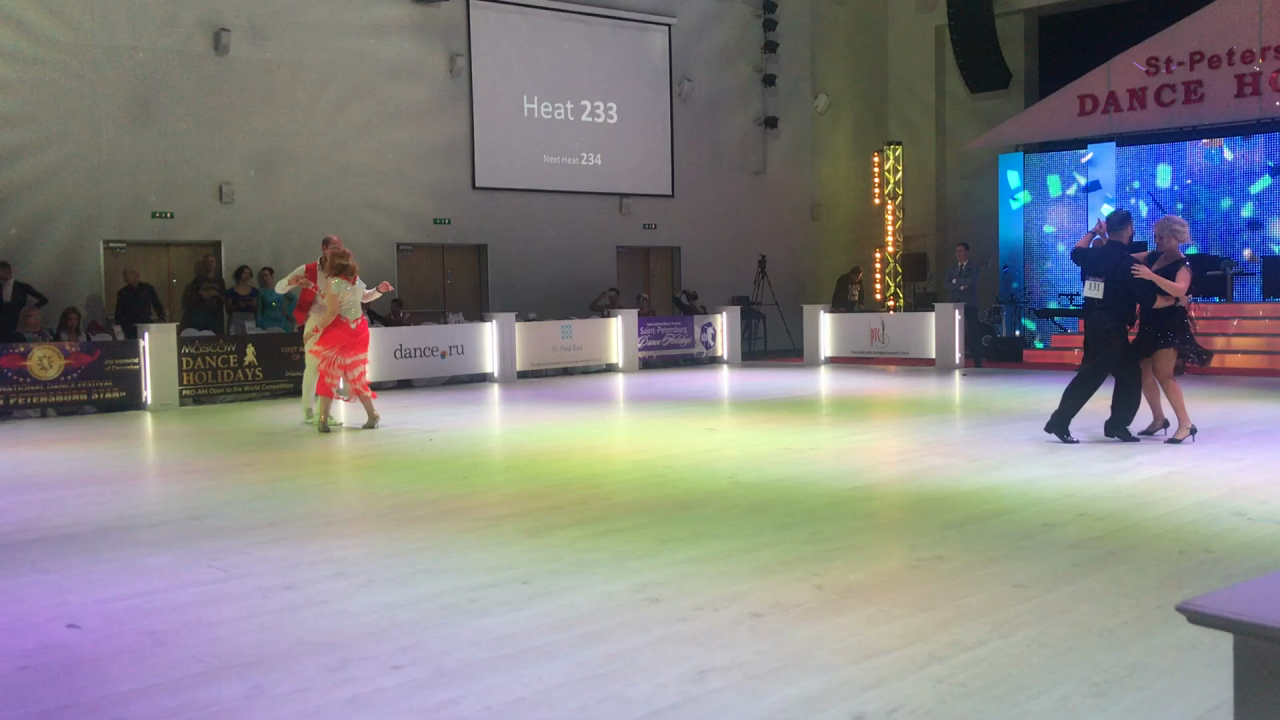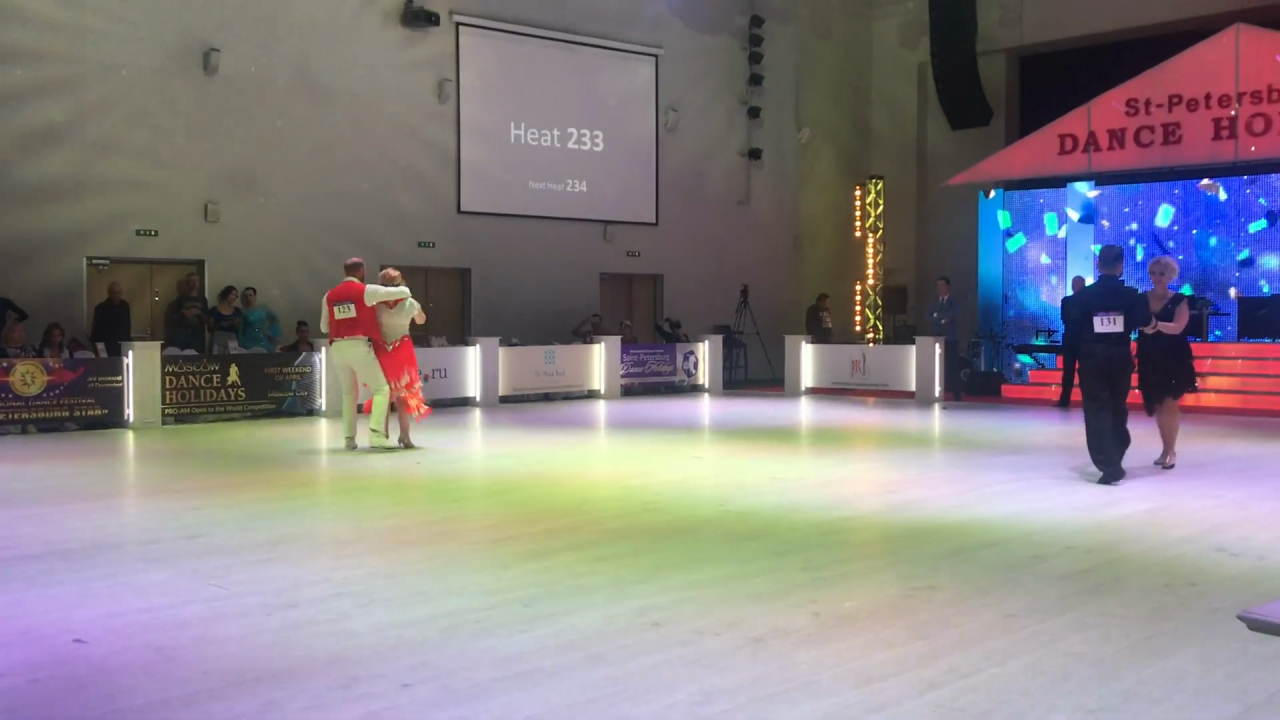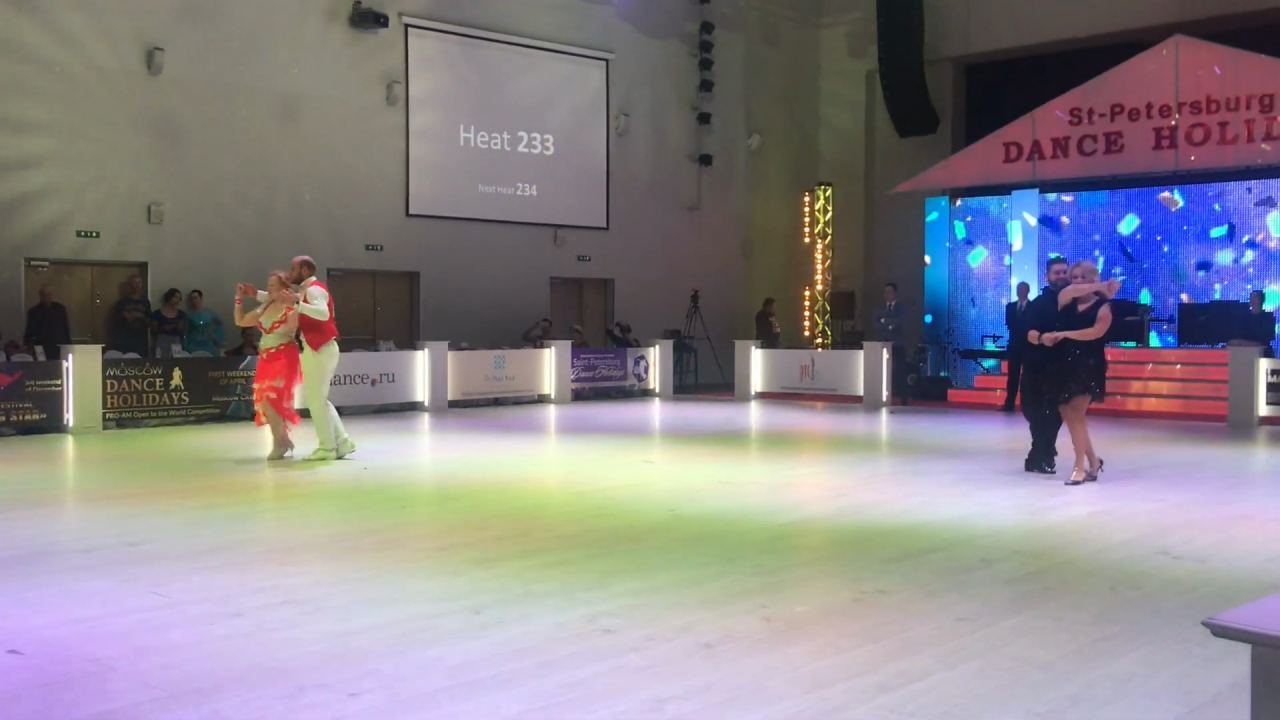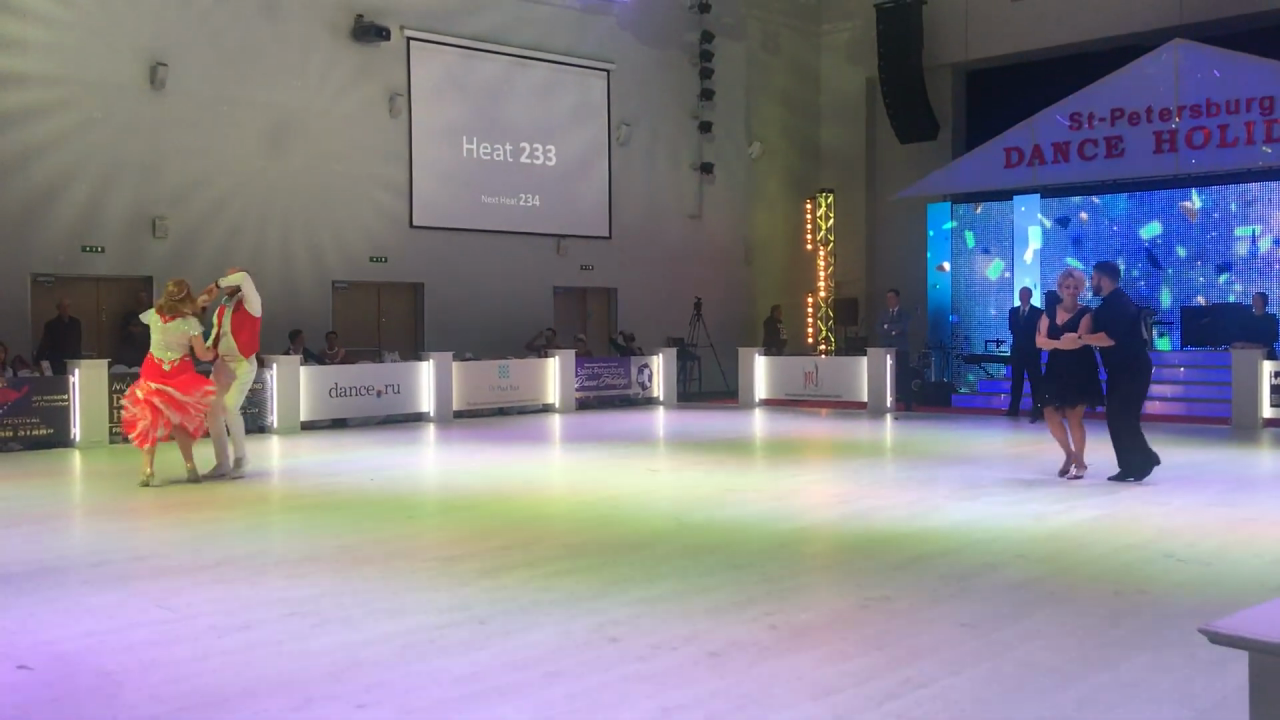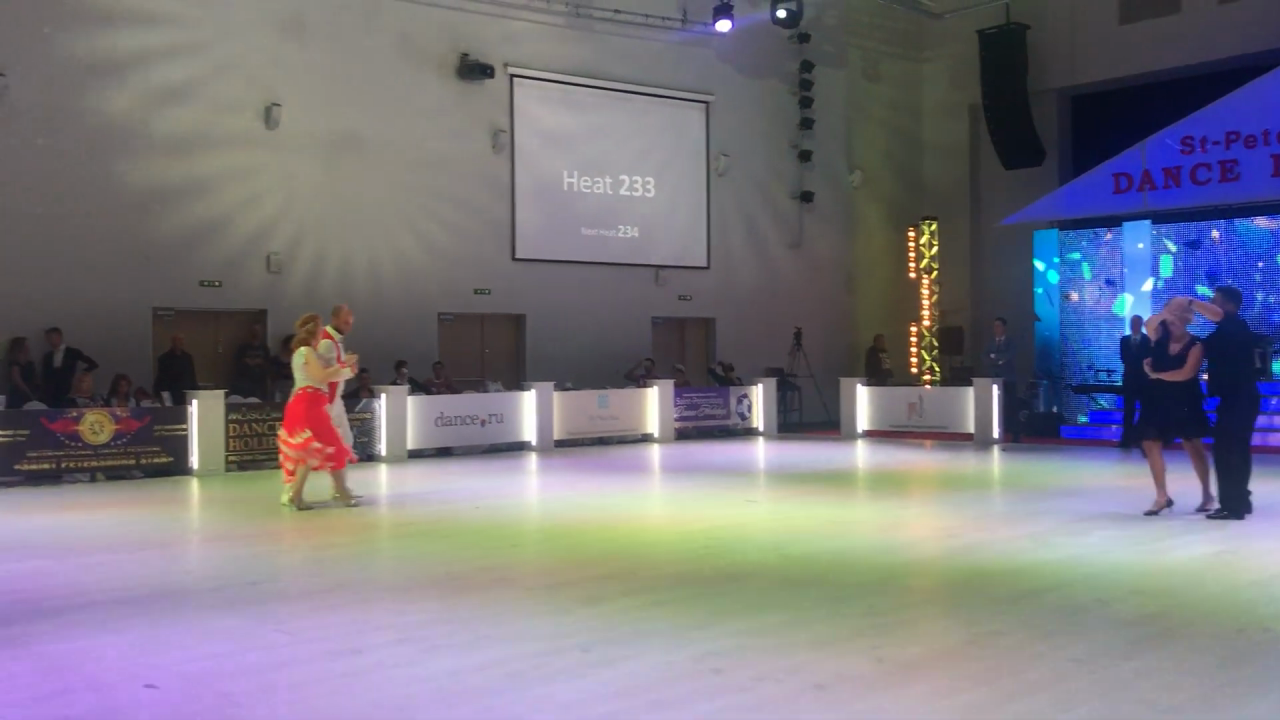
dt=1s
person 1, frame 1
left shoulder: (1094, 255)
right shoulder: (1125, 261)
left elbow: (1077, 252)
right elbow: (1141, 296)
left wrist: (1094, 232)
left hip: (1095, 322)
right hip: (1111, 326)
left knee: (1129, 375)
right knee: (1090, 376)
left ankle: (1117, 425)
right ankle: (1059, 421)
person 1, frame 2
left shoulder: (1084, 295)
right shoulder: (1131, 295)
left elbow: (1076, 316)
right elbow: (1147, 323)
right wrist: (1152, 323)
left hip: (1092, 360)
right hip: (1120, 359)
left knee: (1097, 411)
right knee: (1116, 410)
left ankle: (1109, 464)
right ankle: (1113, 459)
person 1, frame 3
right shoulder: (1039, 302)
right elbow: (1031, 332)
right wrist: (1041, 338)
right hip: (1037, 365)
left knee: (1054, 412)
right knee: (1035, 410)
left ankle: (1039, 456)
right ankle: (1042, 454)
person 1, frame 4
left shoulder: (1122, 305)
right shoulder: (1107, 305)
left elbow: (1110, 338)
right elbow: (1097, 332)
left wrist: (1080, 338)
left hip: (1132, 370)
right hip: (1118, 370)
left knee: (1122, 417)
right knee: (1116, 418)
left ankle: (1144, 458)
right ankle: (1130, 466)
person 1, frame 5
left shoulder: (1237, 327)
right shoulder: (1224, 334)
left elbow: (1217, 315)
right elbow: (1201, 349)
left wrist: (1190, 303)
left hip: (1240, 399)
right hip: (1233, 398)
left knee: (1227, 449)
right knee: (1231, 449)
left ankle: (1234, 504)
right ankle: (1239, 501)
person 2, frame 1
left shoulder: (1182, 265)
right shoulder: (1153, 257)
left elbow: (1178, 290)
left wrist: (1152, 276)
left hip: (1171, 326)
right hip: (1150, 325)
left knee: (1163, 374)
right knee: (1144, 373)
left ankle: (1185, 426)
right ankle: (1159, 419)
person 2, frame 2
left shoulder: (1179, 301)
left elbow: (1177, 327)
left wrist: (1156, 325)
left hip: (1174, 358)
right hip: (1149, 358)
left knee: (1170, 404)
right knee: (1158, 406)
left ankle: (1171, 451)
right ankle: (1166, 449)
person 2, frame 3
left shoulder: (1103, 305)
right shoulder: (1066, 298)
left elbow: (1097, 331)
right elbow: (1069, 291)
left wrist: (1061, 334)
right wrist: (1099, 288)
left hip: (1088, 363)
right hip: (1064, 363)
left knee: (1076, 412)
right knee: (1068, 415)
left ankle: (1080, 466)
right ankle: (1092, 460)
person 2, frame 4
left shoulder: (1085, 313)
right shoulder: (1049, 312)
left elbow: (1079, 341)
right elbow: (1039, 341)
left wrist: (1054, 343)
right wrist: (1063, 341)
left hip: (1080, 370)
right hip: (1056, 369)
left knee: (1074, 416)
right knee: (1051, 415)
left ankle: (1079, 463)
right ankle: (1069, 455)
person 2, frame 5
left shoulder: (1195, 344)
right shoulder: (1161, 335)
left elbow: (1185, 374)
right elbow: (1149, 324)
left wrist: (1155, 373)
right wrist: (1164, 314)
left hip: (1185, 402)
right hip: (1156, 401)
left knee: (1194, 450)
right knee: (1151, 447)
left ankle: (1206, 494)
right ankle: (1162, 497)
person 3, frame 1
right shoulder: (307, 270)
right elbow: (280, 289)
right wrist: (292, 281)
right hip: (313, 325)
right knee: (312, 368)
right ankle: (309, 410)
person 3, frame 2
left shoulder: (330, 295)
right shoulder: (368, 291)
left elbow: (324, 328)
right elbow: (404, 292)
right wrist: (404, 291)
left hip: (338, 348)
right hip: (359, 347)
left knee: (349, 393)
right knee: (381, 390)
left ankle: (349, 438)
right ankle: (376, 432)
person 3, frame 3
left shoulder: (315, 290)
right shoulder: (306, 292)
left elbow: (324, 314)
left wrist: (297, 304)
right wrist: (256, 294)
left hip: (319, 351)
right hip: (323, 350)
left knee: (314, 399)
right knee: (319, 399)
left ankle: (327, 446)
right ankle: (343, 441)
person 3, frame 4
left shoulder: (250, 304)
right shoulder: (220, 310)
left elbow: (245, 277)
right elbow: (214, 340)
left wrist: (217, 284)
left hip: (243, 365)
right hip: (220, 365)
left knee: (229, 410)
right knee: (213, 414)
left ankle: (240, 458)
right ankle: (222, 463)
person 3, frame 5
left shoulder: (333, 340)
right shoulder: (327, 343)
right elbow: (330, 373)
left hip: (333, 398)
right hip: (325, 400)
left knee: (344, 440)
right knee: (310, 446)
left ankle: (341, 488)
right ankle: (291, 489)
person 4, frame 1
left shoulder: (334, 283)
right shoulder: (356, 282)
left elbow: (330, 313)
left wrist: (315, 330)
left hip: (340, 331)
right hip: (356, 330)
left knee: (329, 375)
right knee: (354, 377)
left ankle: (324, 419)
right ankle: (372, 414)
person 4, frame 2
left shoulder: (377, 304)
right shoulder: (410, 303)
right elbow: (421, 320)
left hip: (381, 352)
right hip: (403, 351)
right knee: (405, 393)
right ankle: (404, 436)
person 4, frame 3
left shoulder: (291, 309)
right shoulder: (263, 308)
left elbow: (294, 326)
right elbow: (240, 321)
left wrist: (291, 303)
right wrist: (239, 299)
left hip: (284, 358)
right hip: (266, 359)
left knee: (272, 401)
right knee: (265, 402)
left ankle: (282, 440)
right ankle: (283, 441)
person 4, frame 4
left shoulder: (153, 315)
right shoulder: (191, 323)
right elbow: (203, 355)
left wrist: (197, 304)
right wrist: (213, 353)
left hip: (153, 371)
right hip: (180, 373)
left knee: (148, 422)
right knee: (181, 420)
left ankle: (148, 471)
right ankle: (190, 466)
person 4, frame 5
left shoulder: (304, 351)
right shoulder: (307, 352)
right elbow: (321, 376)
right wrist: (344, 364)
left hip: (310, 404)
right hip: (309, 404)
left knee: (308, 453)
right knee: (330, 448)
left ankle: (295, 495)
right ankle: (343, 493)
